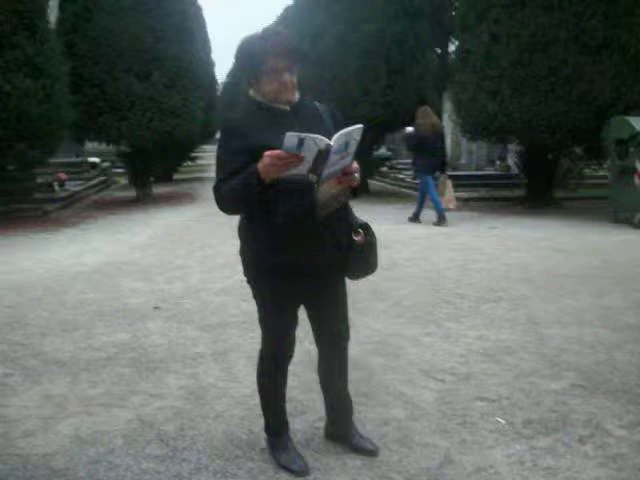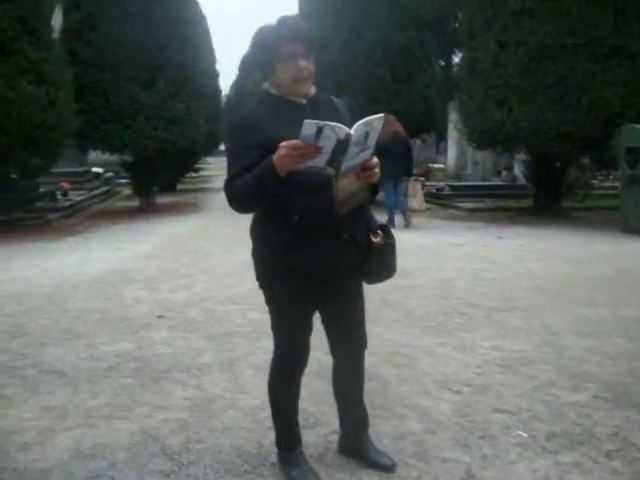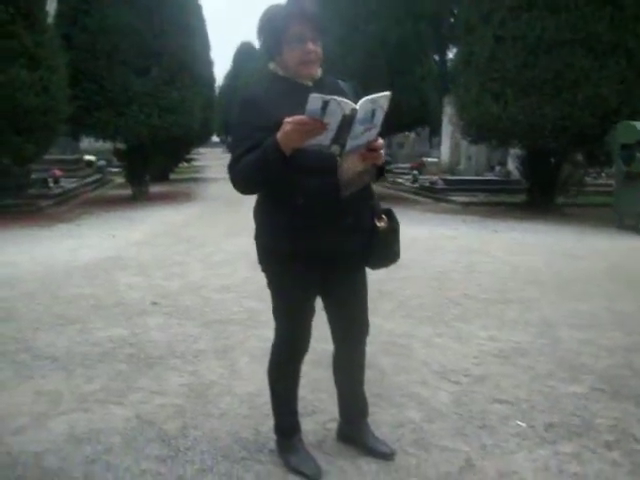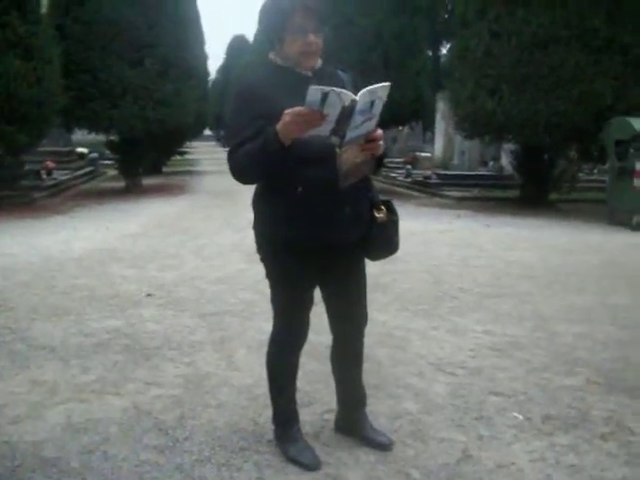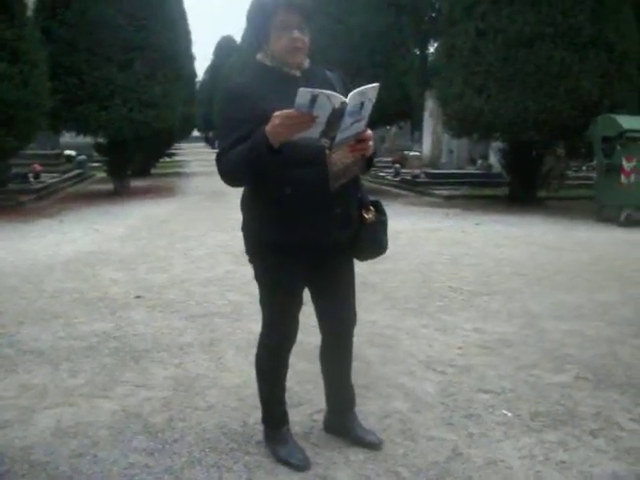
dt=1s
person 1, frame 1
left shoulder: (316, 112)
right shoulder: (240, 125)
left elbow: (337, 168)
right elbow: (226, 199)
left wrist: (350, 175)
right wrist: (260, 174)
left hip: (325, 252)
right hip: (274, 261)
left knee: (334, 340)
right knee: (277, 348)
left ankle: (340, 422)
right ankle: (277, 436)
person 1, frame 2
left shoulder: (334, 108)
right shoulder: (252, 120)
left elbow: (356, 169)
right elbow: (238, 196)
left wrist: (370, 172)
right wrist: (276, 167)
left hip: (342, 256)
right hip: (288, 263)
left knee: (351, 349)
right knee: (291, 356)
left ankle: (355, 435)
person 1, frame 3
left shoulder: (339, 91)
right shoulder: (257, 99)
left elbow: (361, 153)
right elbow: (242, 177)
left wrist: (375, 155)
right wrist: (281, 145)
left hip: (346, 240)
right hip: (291, 247)
left knee: (353, 335)
right knee: (292, 340)
left ankle: (354, 423)
right ankle: (288, 437)
person 1, frame 4
left shoulder: (336, 80)
right shoulder: (255, 86)
left elbow: (358, 145)
right elbow: (242, 166)
left wrist: (374, 146)
right wrist: (281, 135)
left hip: (344, 231)
right hip: (289, 236)
left knee: (351, 326)
right knee: (290, 331)
left ankle: (352, 414)
right ankle: (286, 427)
person 1, frame 5
left shoulder: (326, 80)
right shoulder: (243, 87)
left elbow: (348, 148)
right elbow: (231, 169)
left wrist: (364, 148)
right wrist: (270, 137)
left hip: (333, 232)
right hip: (278, 239)
left knee: (340, 327)
right knee: (279, 332)
left ankle: (341, 414)
right ankle: (275, 428)
